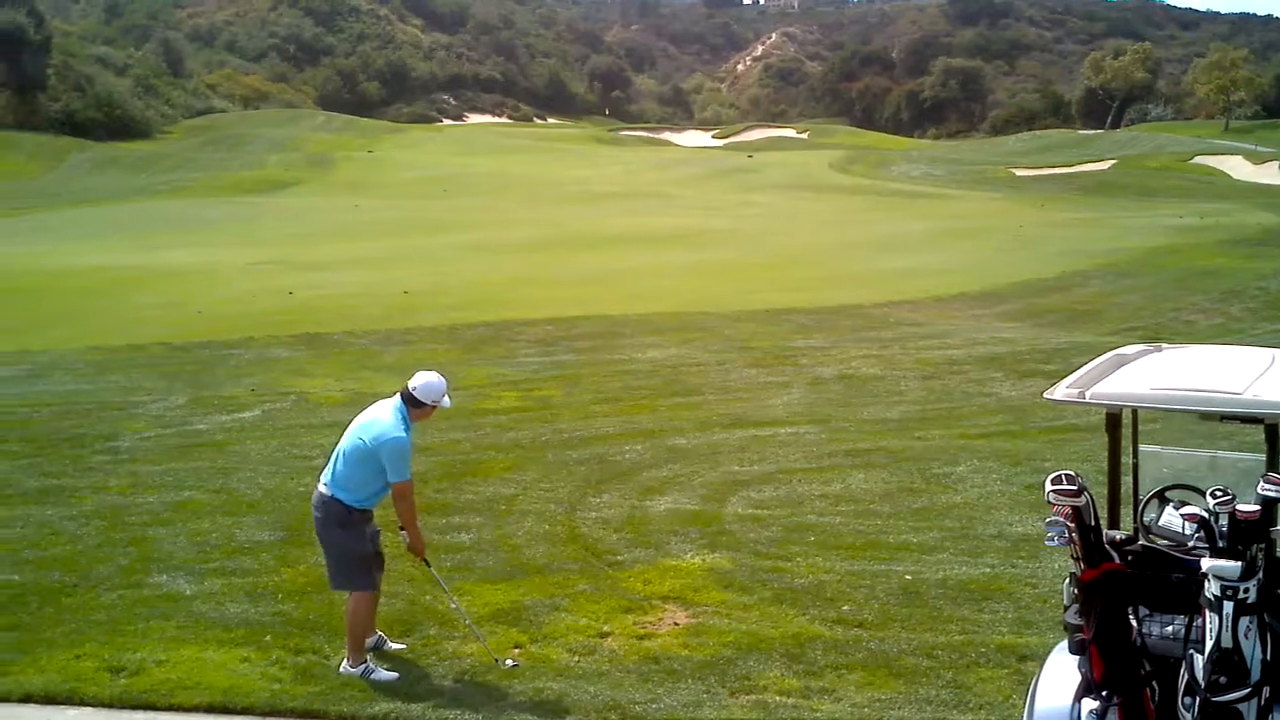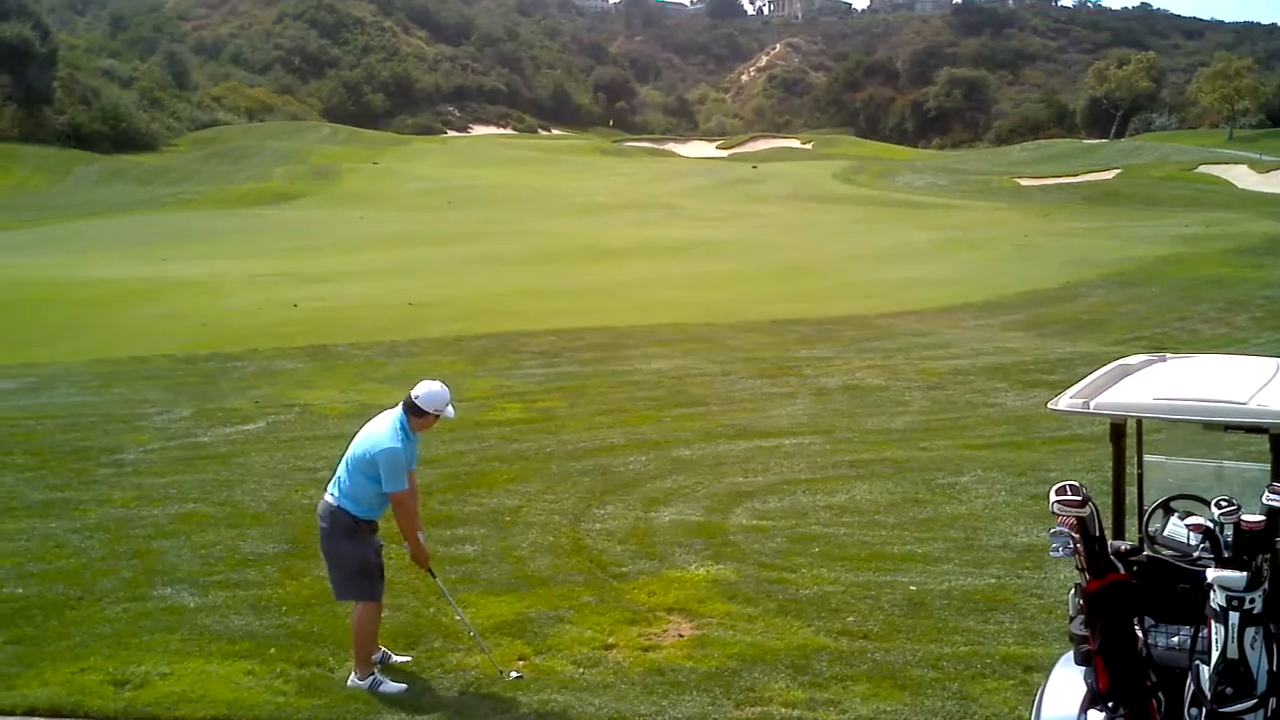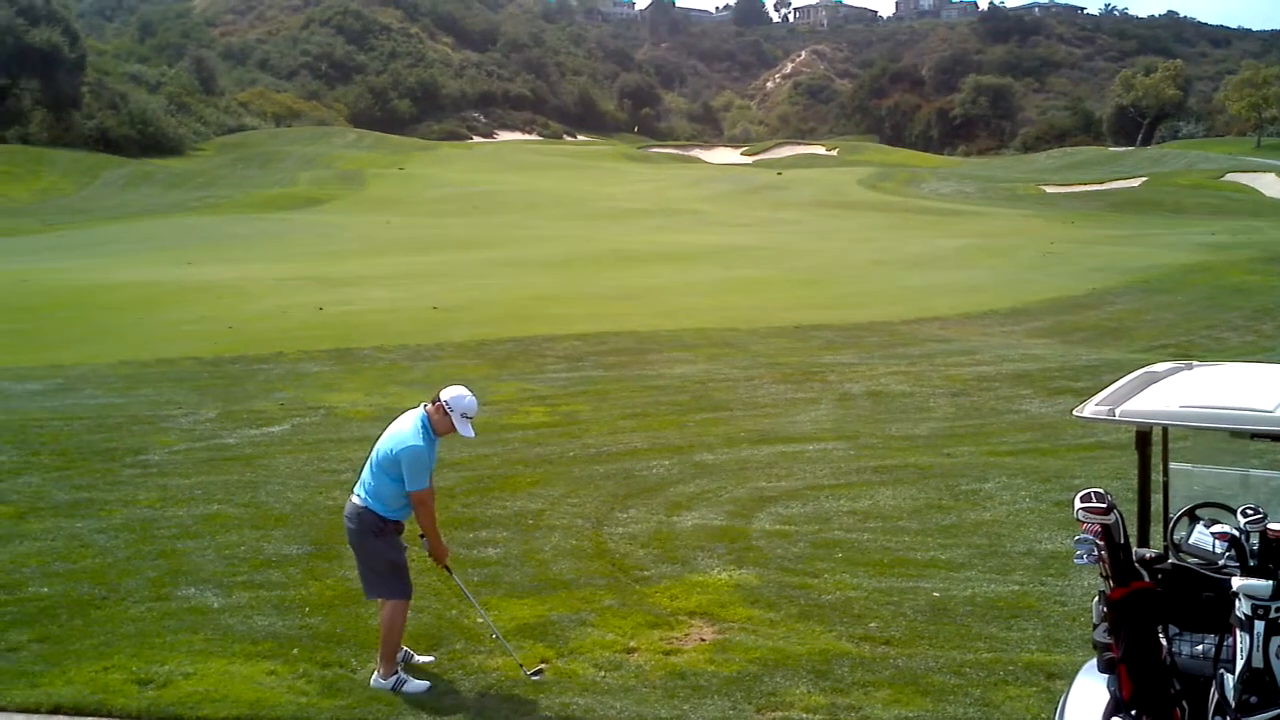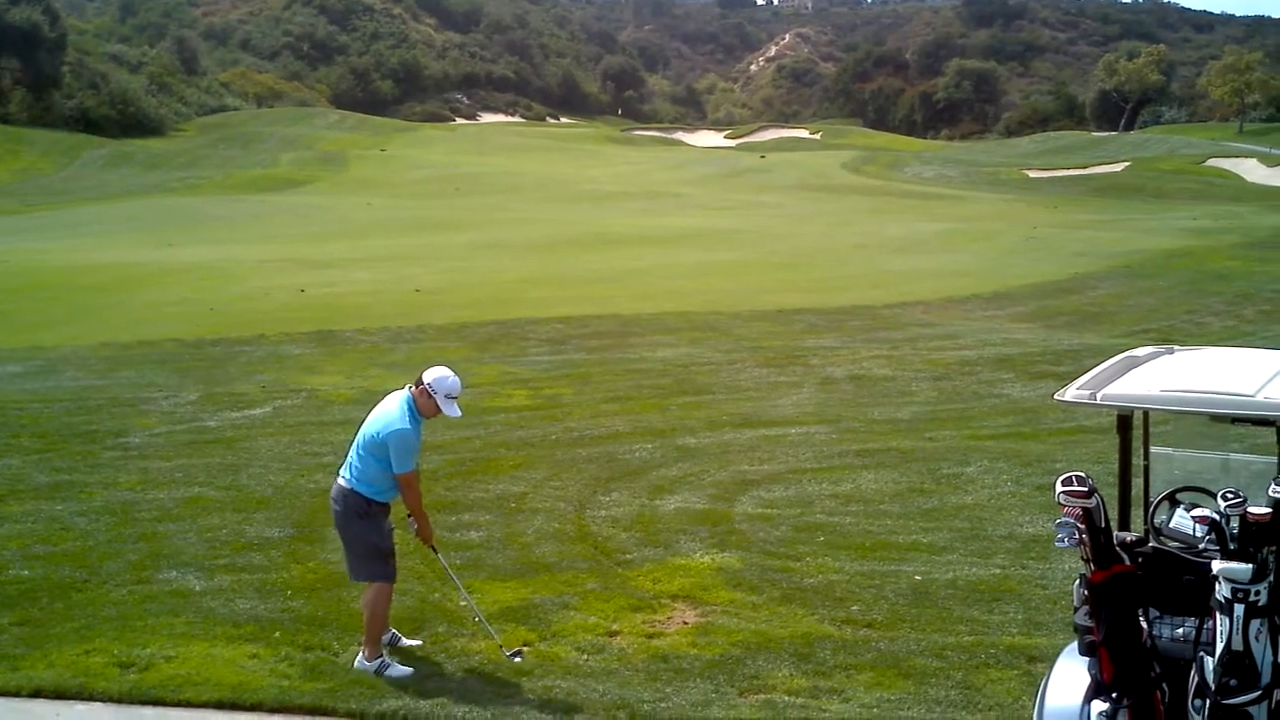
dt=0.5s
person 1, frame 1
left shoulder: (392, 408)
right shoulder: (394, 437)
left elbow: (404, 482)
right elbow: (401, 494)
left wrist: (412, 526)
right wrist: (415, 536)
left hip: (352, 503)
right hip: (338, 510)
left knee: (373, 570)
right knee: (361, 584)
left ankle: (367, 634)
right ankle: (355, 661)
person 1, frame 2
left shoulder: (401, 424)
right shoulder: (391, 446)
left elbow: (410, 485)
right elbow: (400, 504)
left wrist: (419, 534)
right wrist: (416, 547)
left hip: (355, 515)
right hip: (343, 520)
left knee: (373, 587)
right knee: (368, 595)
left ankle: (371, 651)
right ankle: (362, 673)
person 1, frame 3
left shoulder: (419, 421)
right shoulder: (414, 444)
left elbow: (427, 488)
right elbow: (421, 503)
left wrist: (432, 536)
right wrist: (436, 544)
left hip: (380, 515)
right hip: (371, 520)
left knee: (396, 588)
right knee: (397, 594)
left ankle: (393, 650)
right ankle: (386, 672)
person 1, frame 4
left shoulder: (401, 400)
right shoulder: (401, 428)
left elbow: (411, 470)
right elbow: (408, 484)
left wrist: (417, 515)
right wrist: (423, 523)
left hip: (368, 498)
right hip: (357, 503)
left knee: (385, 570)
right knee: (380, 577)
left ankle: (382, 632)
right ankle: (371, 655)
